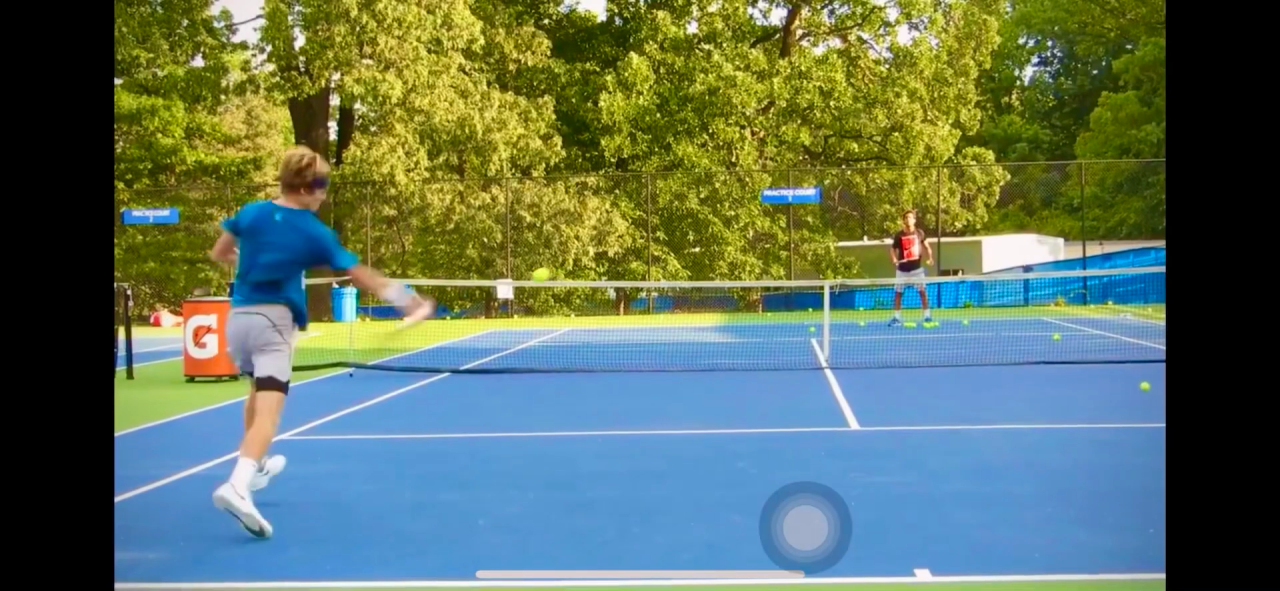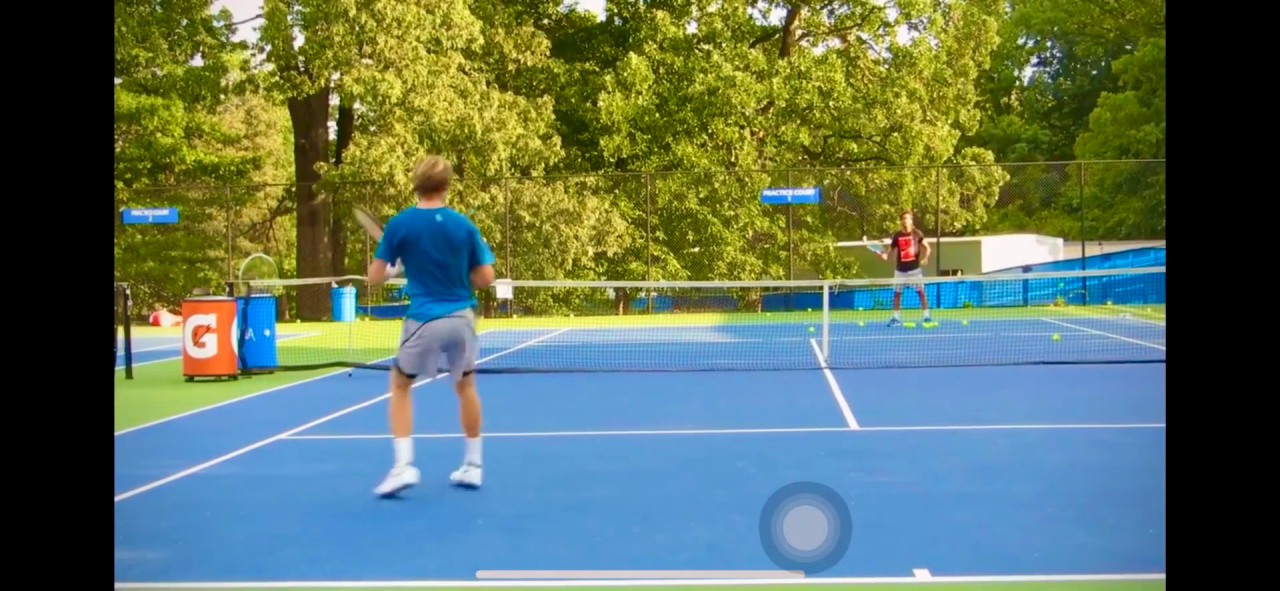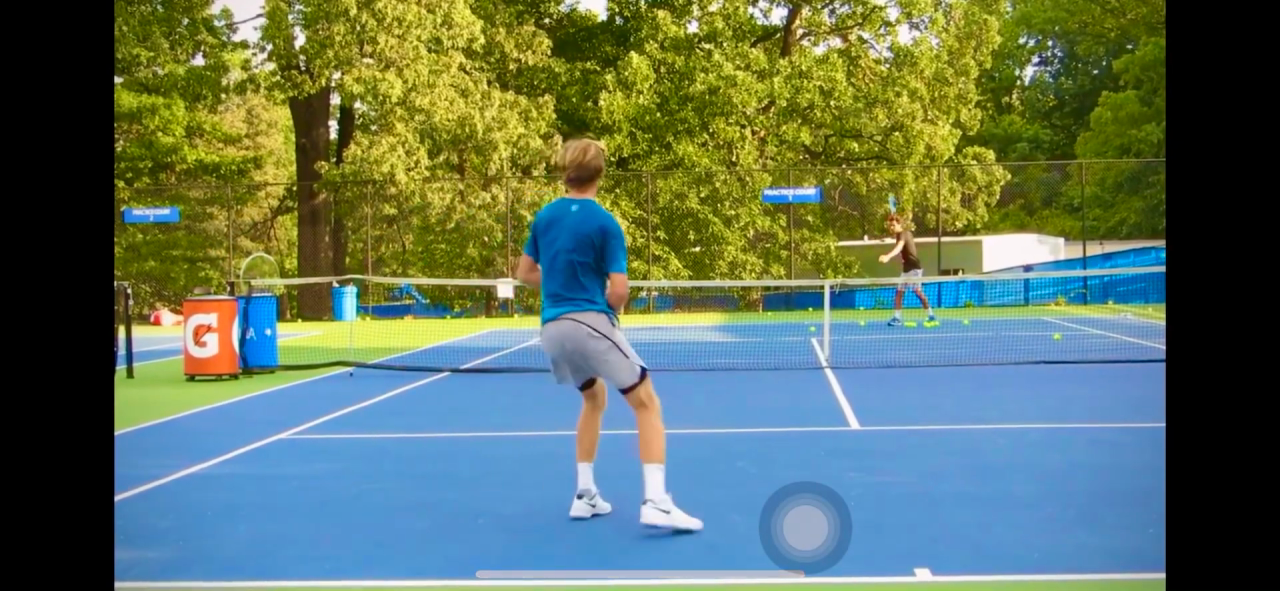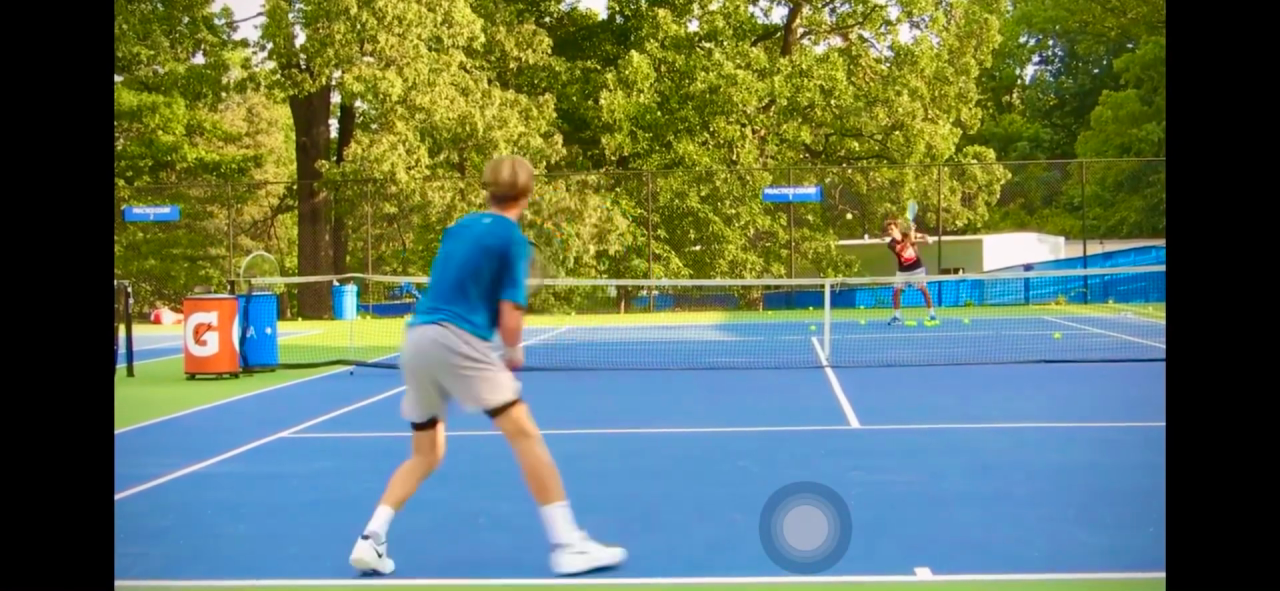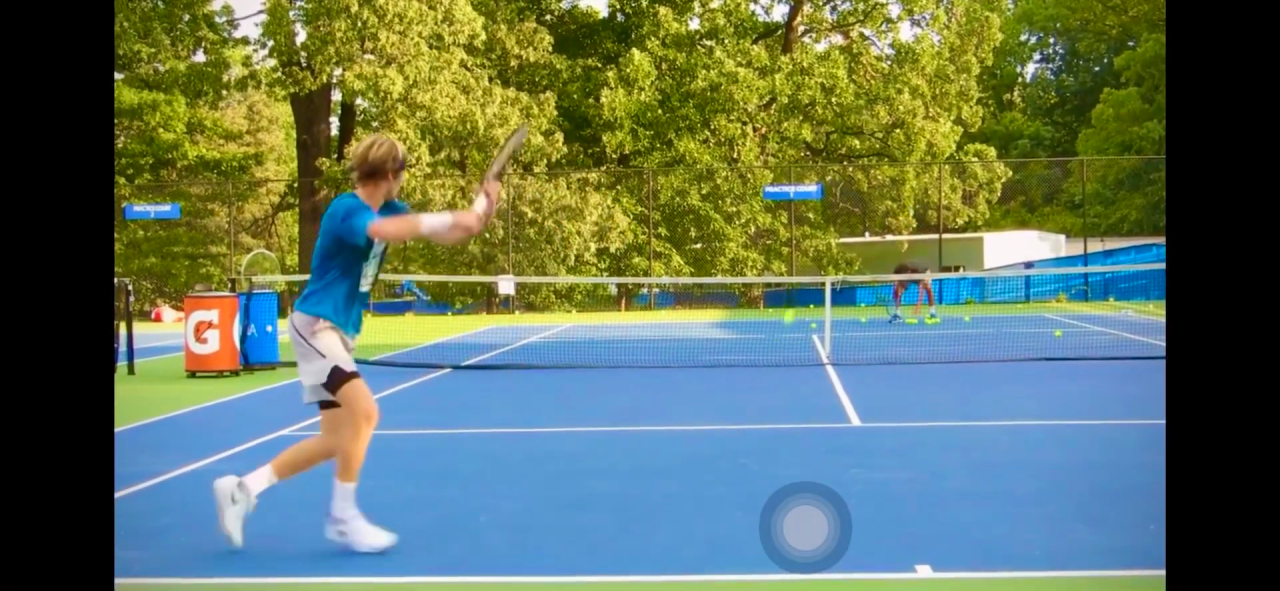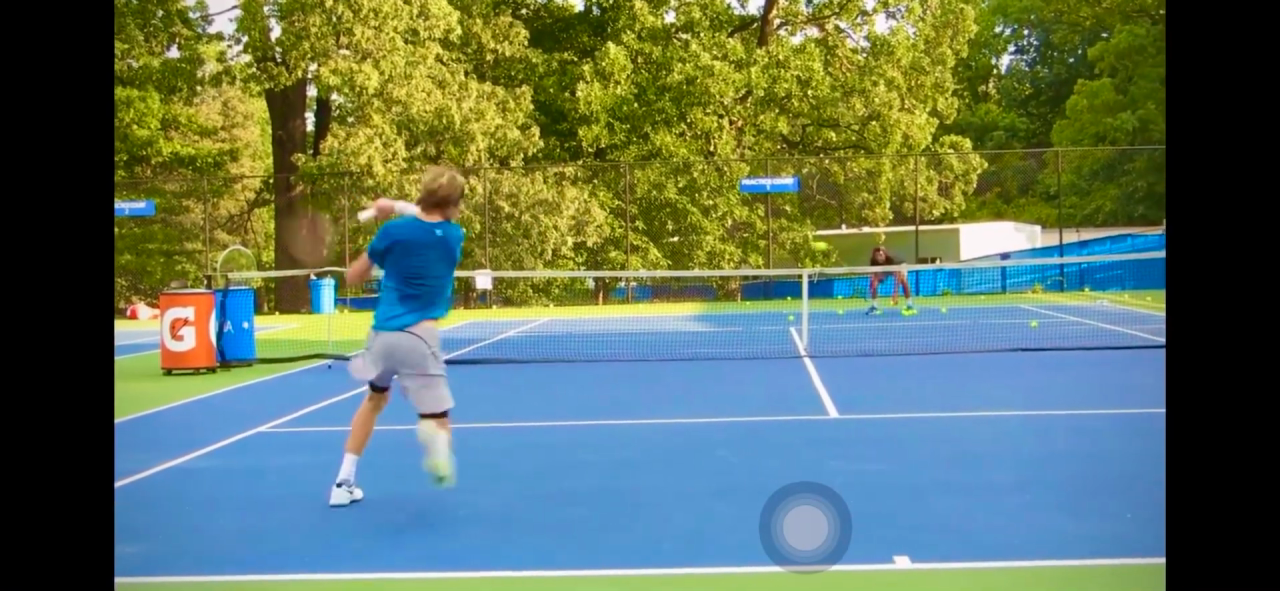
dt=0.7s
person 1, frame 1
left shoulder: (251, 213)
right shoulder: (315, 231)
left elbow: (218, 254)
right elbow: (363, 277)
right wrist: (408, 299)
left hip: (239, 316)
right hip: (271, 320)
left knee: (261, 392)
right knee: (268, 415)
left ankle: (254, 467)
right ankle: (237, 489)
person 1, frame 2
left shoulder: (400, 224)
right shoulder: (465, 225)
left elbow: (374, 276)
right elbow: (486, 278)
left wrist: (395, 268)
left hip: (424, 323)
right hip: (461, 318)
left knee: (400, 386)
right knee: (465, 387)
left ankle: (403, 466)
right ankle: (472, 466)
person 1, frame 3
left shoulder: (543, 215)
right shoulder: (605, 222)
left elbow: (524, 274)
right elbow: (618, 291)
left hip: (552, 328)
right hip: (590, 324)
left knee: (595, 400)
right knee: (646, 406)
left ankle: (585, 495)
right ankle: (655, 502)
person 1, frame 4
left shoulder: (458, 227)
right shoulder: (513, 239)
right elbow: (508, 318)
right wrist: (514, 353)
left hip: (417, 339)
right hip: (459, 341)
left knee: (425, 455)
right knee: (526, 439)
left ankle: (372, 539)
right ankle: (568, 545)
person 1, frame 5
left shoulder: (388, 210)
right shoulder: (345, 208)
left elbow: (440, 231)
right elbow: (380, 233)
left wrist: (479, 207)
right wrist: (455, 219)
left hip: (336, 330)
right hip: (315, 326)
left knee: (335, 438)
right knee: (363, 411)
left ankle: (241, 491)
right ankle: (346, 519)
person 1, frame 6
left shoulder: (394, 231)
right shoulder: (452, 237)
left elbow: (355, 277)
right wrist: (398, 208)
left hip: (384, 335)
right hip: (419, 339)
left knee: (374, 402)
right knee: (437, 423)
left ankle: (343, 483)
right ankle: (433, 438)
